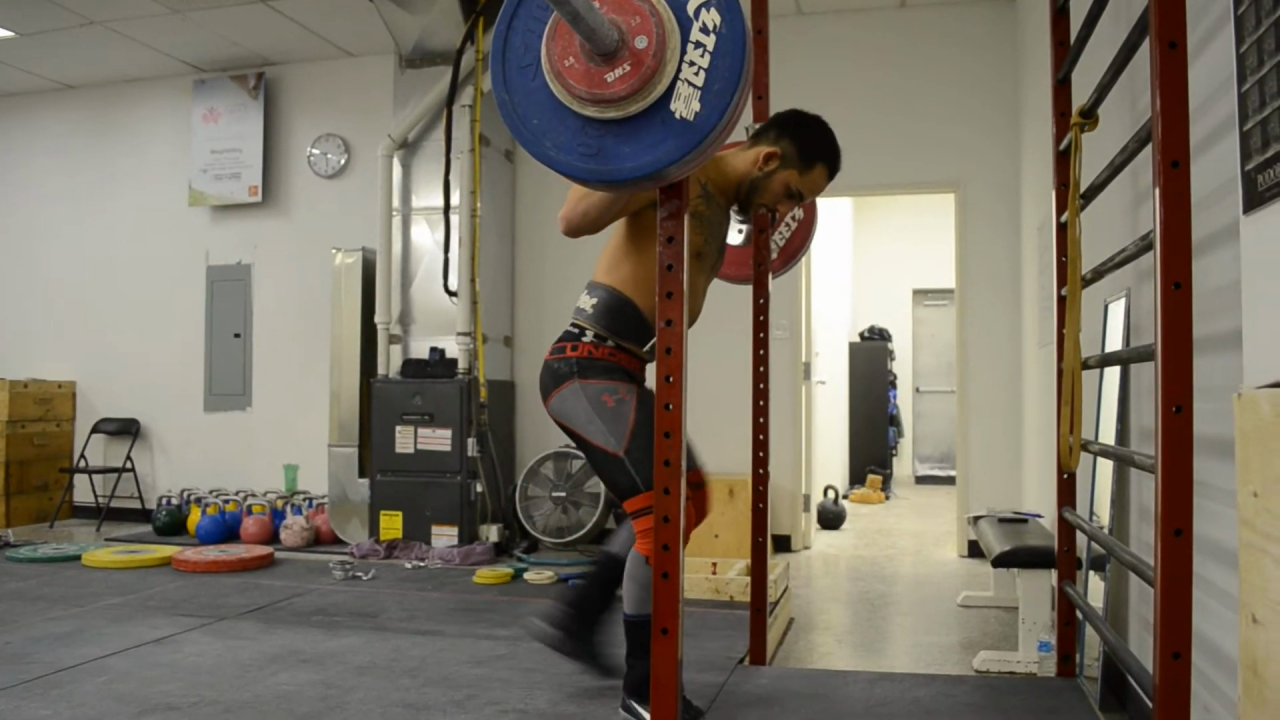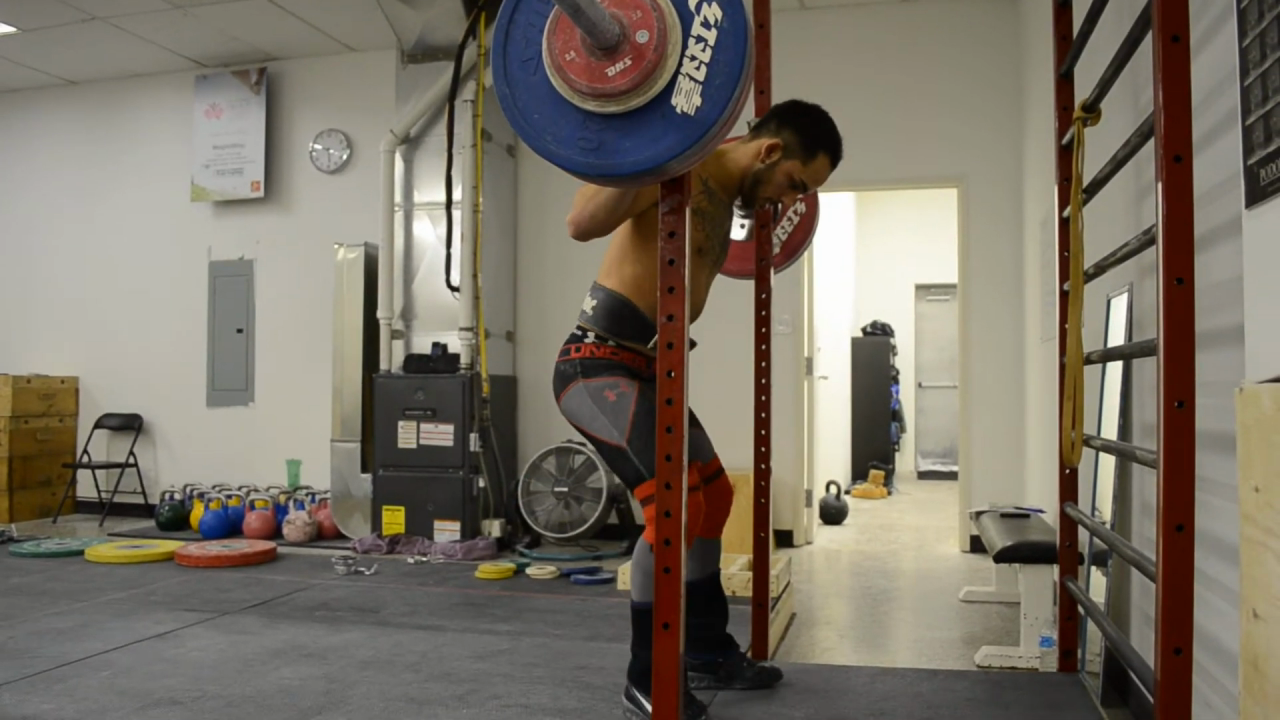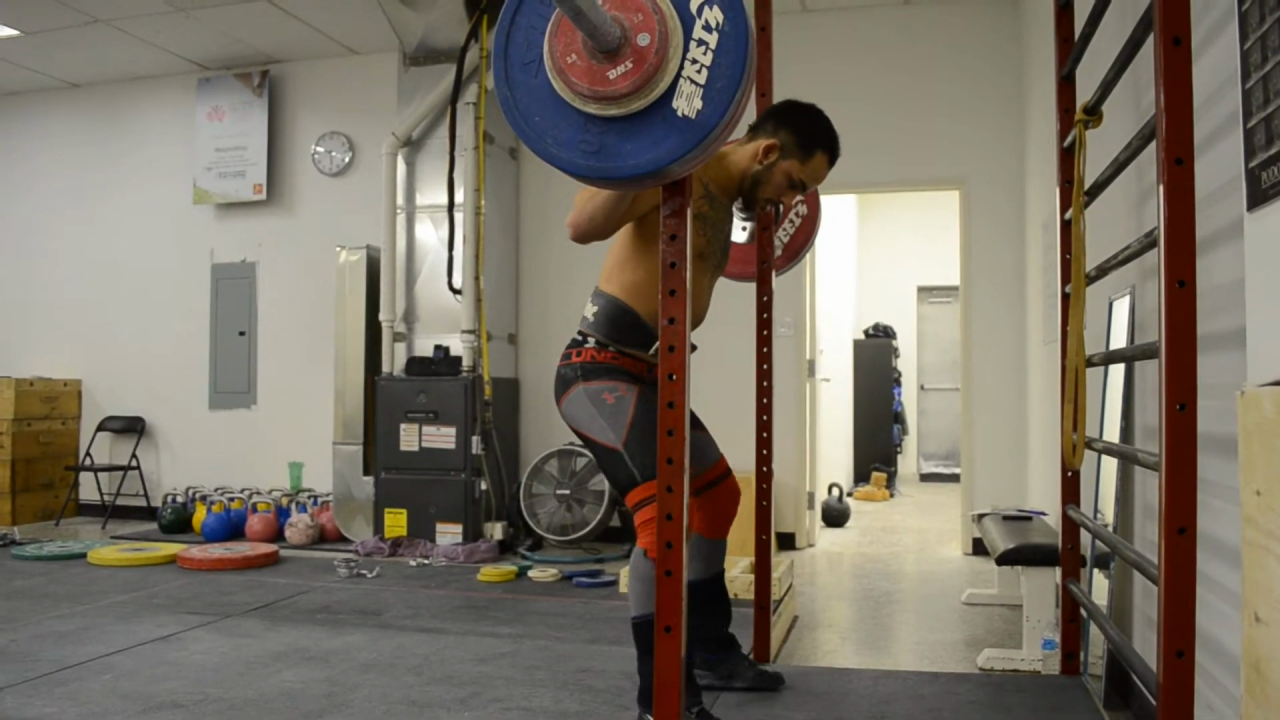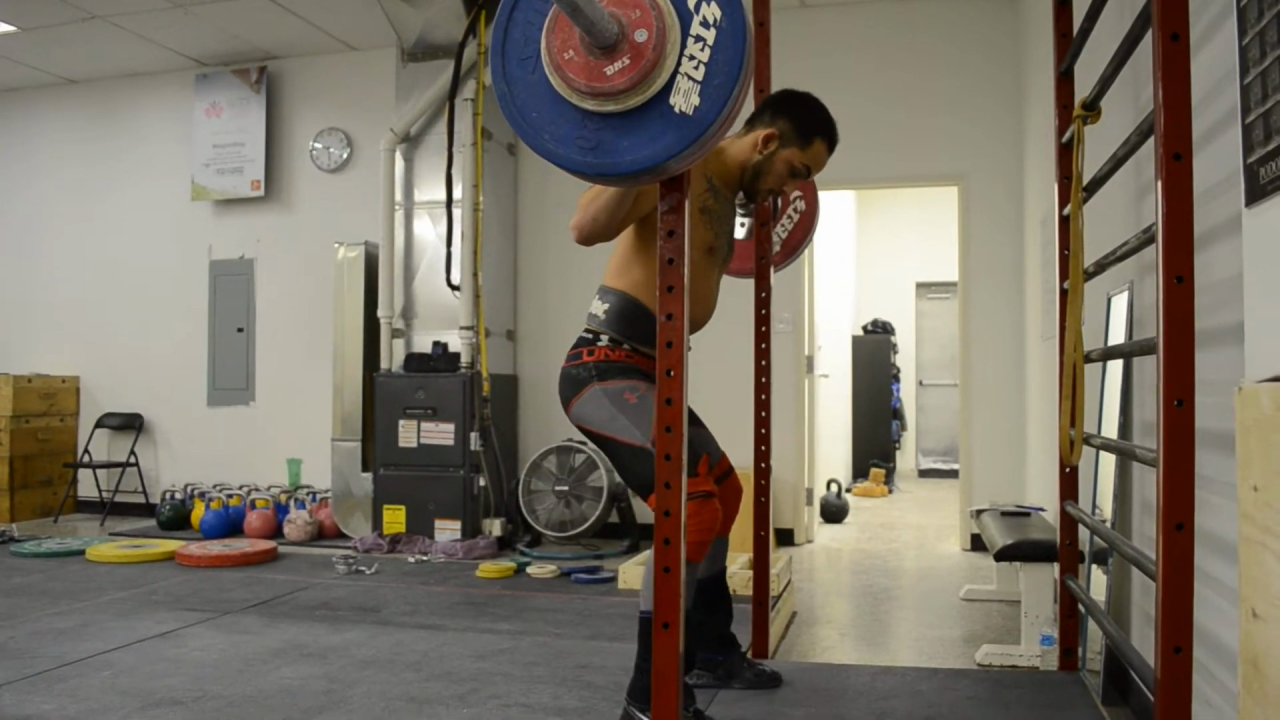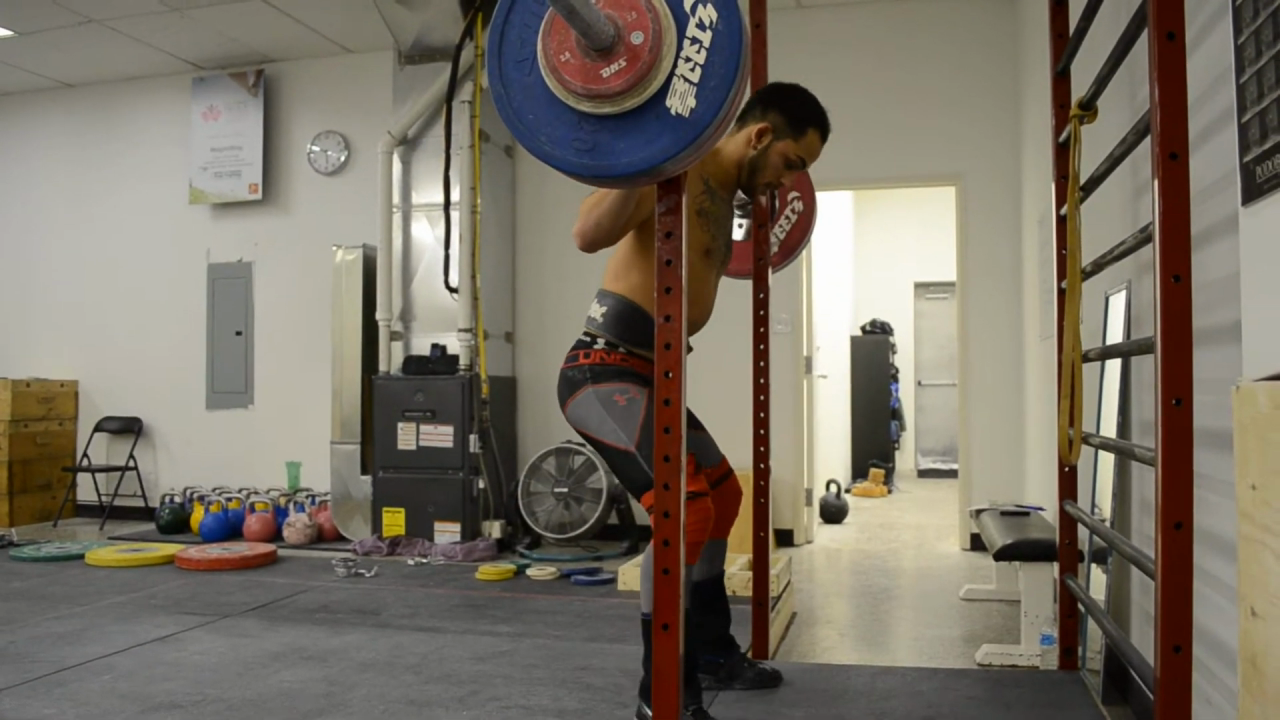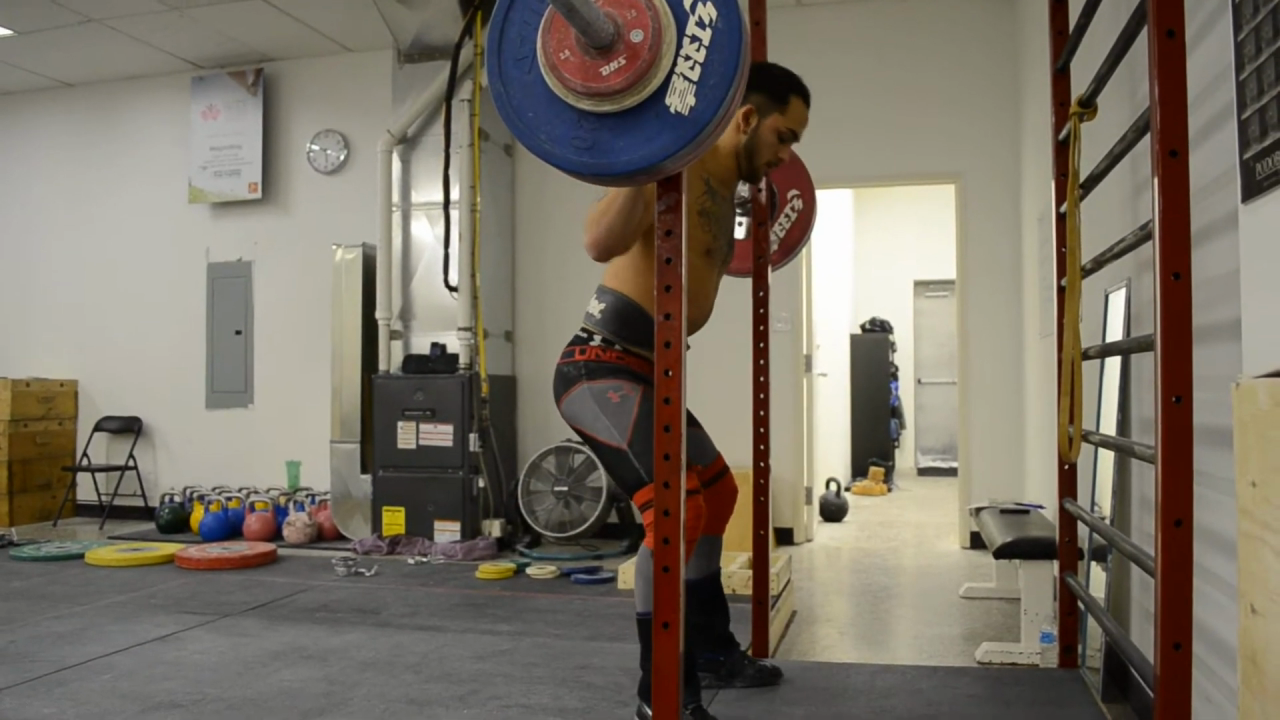
dt=0.3s
person 1, frame 1
left shoulder: (718, 200)
right elbow: (574, 219)
left hip: (616, 370)
right hip: (588, 366)
left knee: (686, 498)
right knee: (661, 514)
left ankle: (575, 617)
person 1, frame 2
left shoulder: (723, 194)
right shoulder: (681, 166)
right elbow: (582, 221)
left hip: (635, 366)
right hip: (598, 364)
left knee: (712, 496)
right knee: (675, 504)
left ankle: (707, 654)
person 1, frame 3
left shoulder: (721, 197)
right elbow: (582, 224)
left wrist: (757, 219)
left hip: (638, 371)
right hip: (599, 370)
left knee: (717, 495)
right knee: (667, 512)
left ankle: (711, 652)
person 1, frame 4
left shoulder: (723, 191)
right shoulder: (683, 166)
right elbow: (586, 227)
left wrist: (757, 215)
left hip: (639, 370)
right hip: (605, 369)
left knee: (721, 495)
right knee: (691, 509)
left ankle: (709, 650)
person 1, frame 5
left shoulder: (721, 192)
right shoulder: (680, 169)
right elbow: (589, 232)
left hip: (641, 373)
right hip: (604, 370)
left knee: (719, 496)
right knee: (684, 507)
left ankle: (710, 654)
person 1, frame 6
left shoulder: (721, 188)
right shoulder: (681, 166)
right elbow: (601, 243)
left wrist: (744, 215)
left hip: (637, 370)
right hip: (600, 366)
left knee: (714, 493)
right knee: (676, 505)
left ankle: (711, 651)
